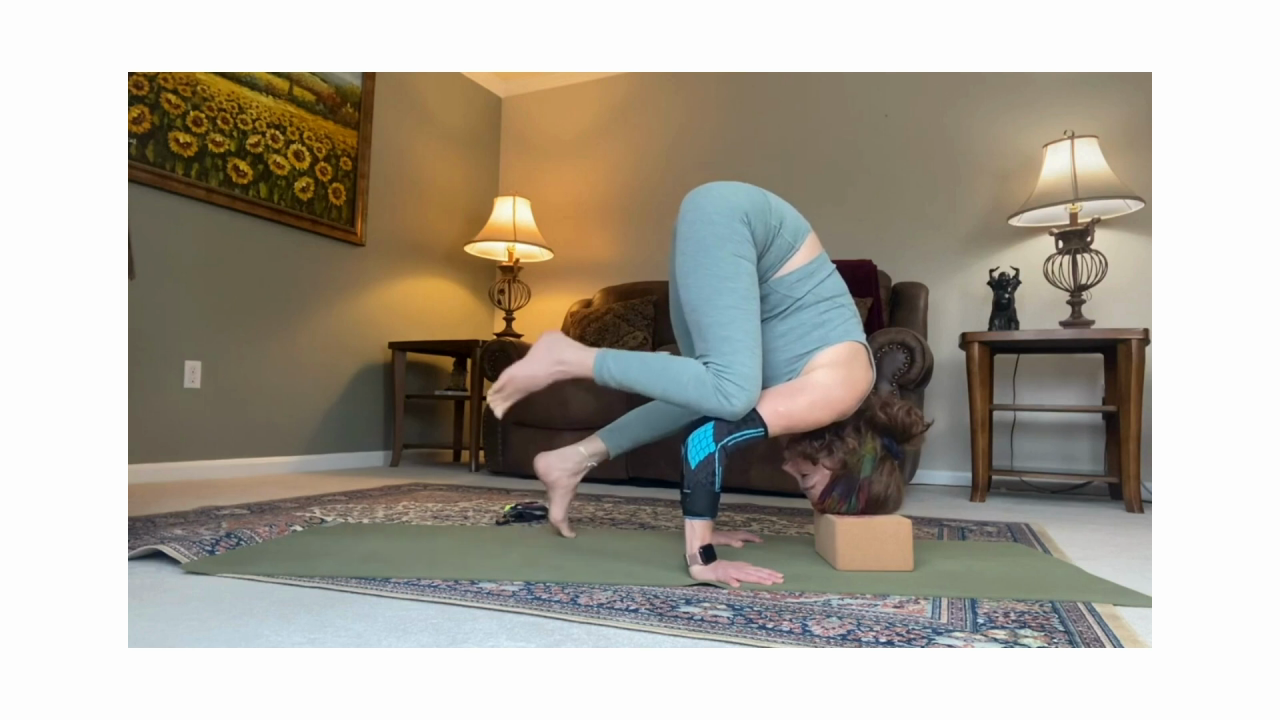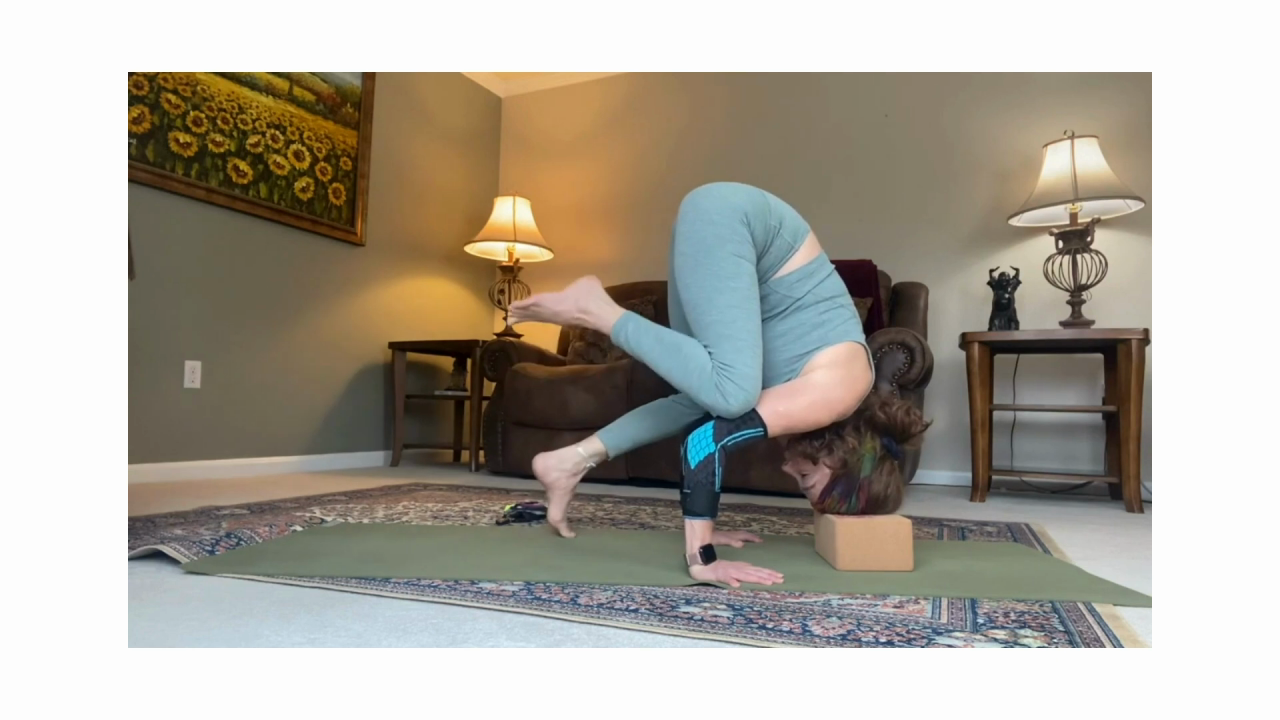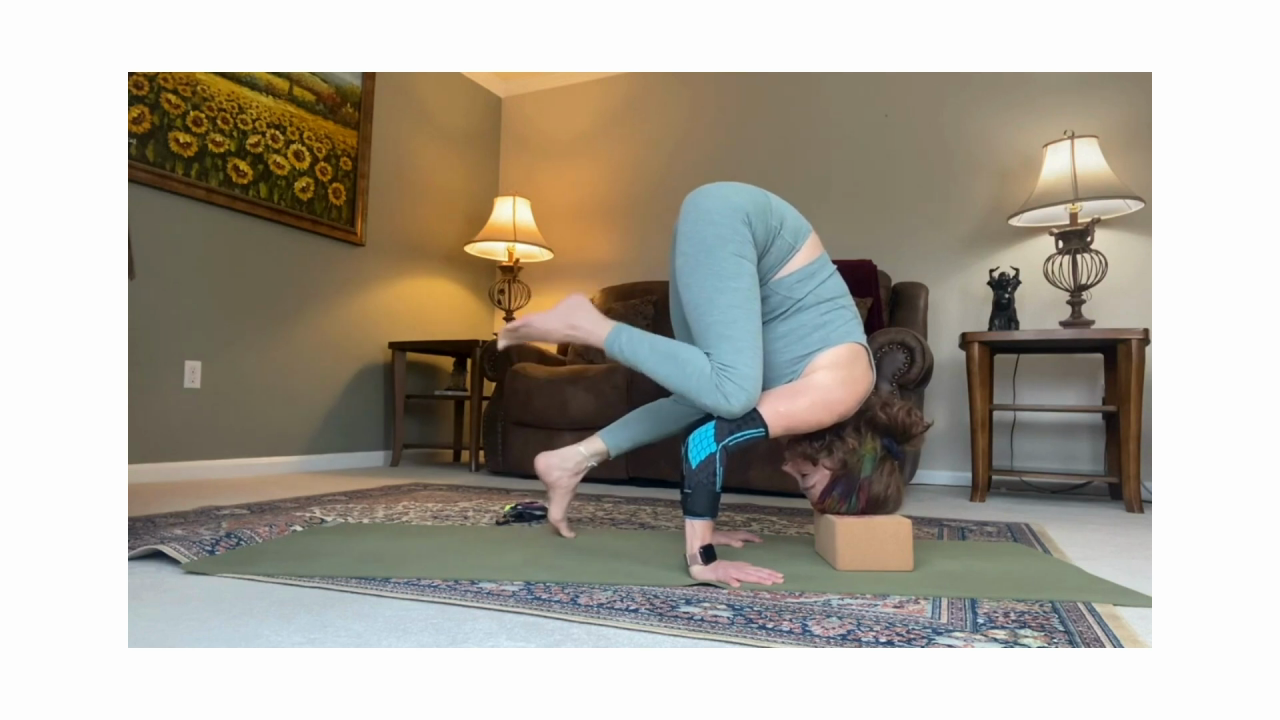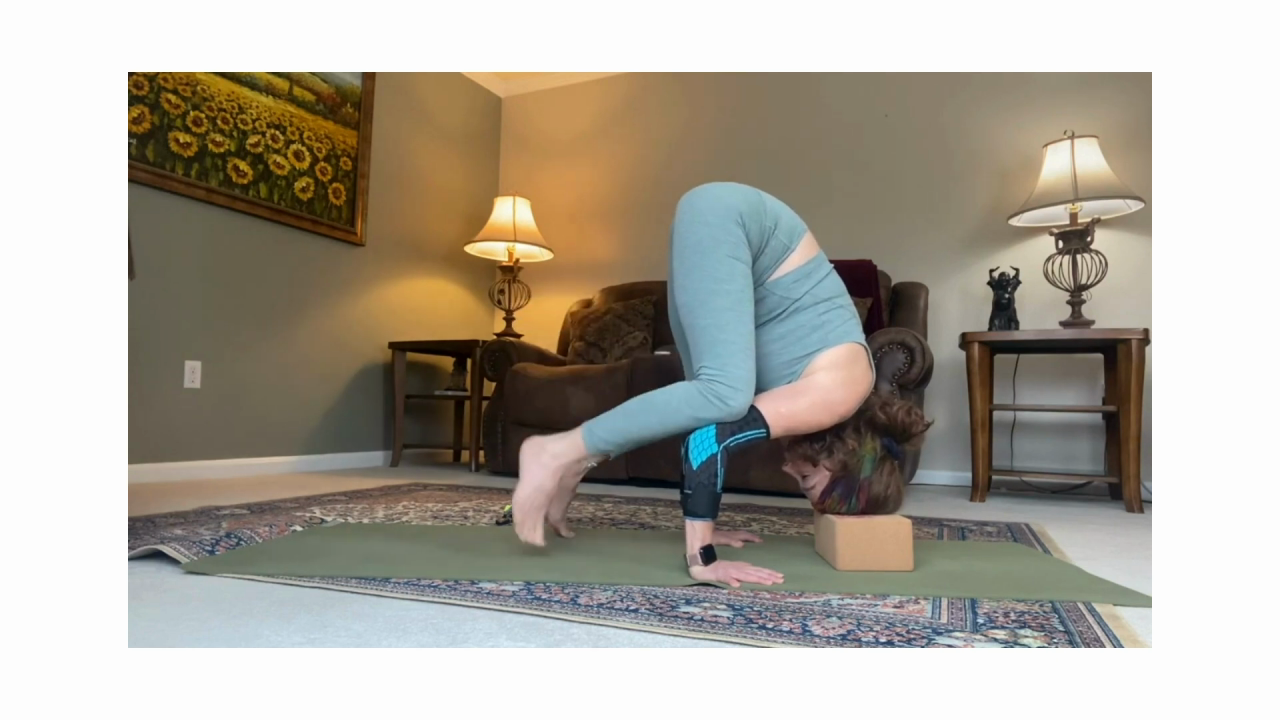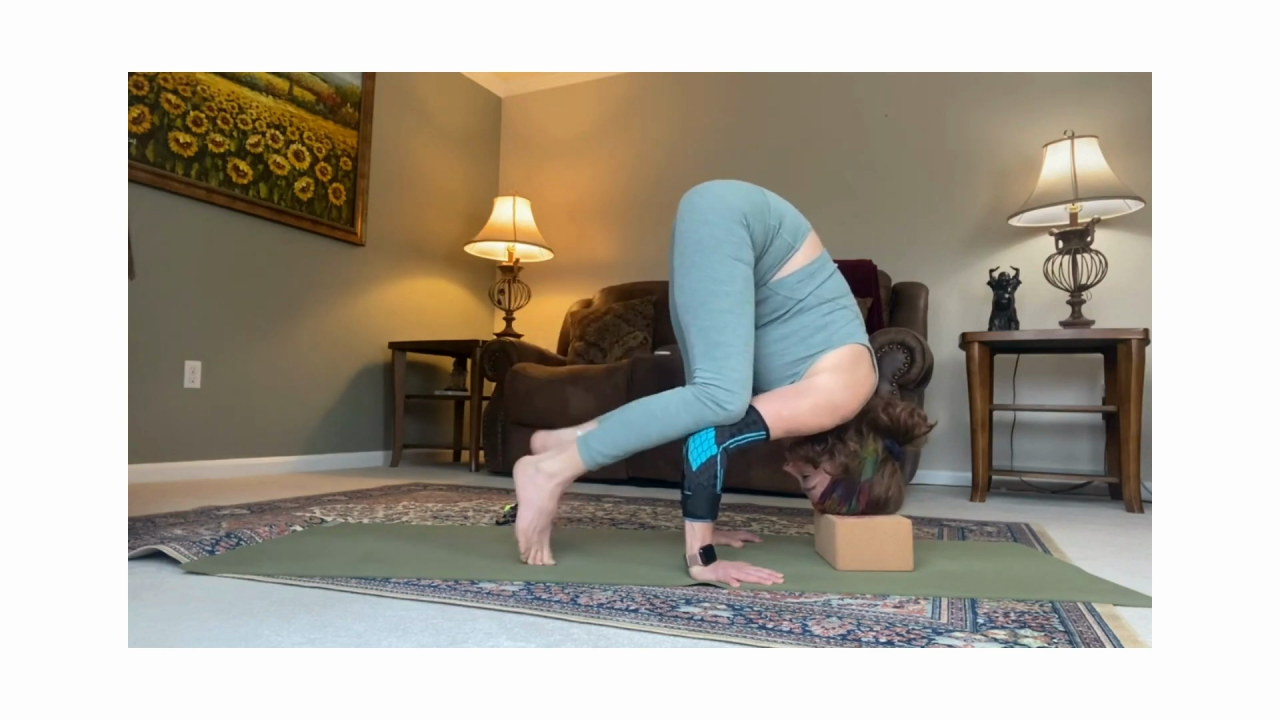
dt=0.4s
person 1, frame 1
left shoulder: (843, 383)
right shoulder: (838, 392)
right elbow: (711, 440)
left wrist: (704, 531)
right wrist: (701, 559)
left hip: (734, 223)
left knee: (707, 396)
right knee: (729, 396)
left ankle: (573, 461)
right ankle: (567, 358)
person 1, frame 2
left shoulder: (838, 383)
right shoulder: (836, 393)
right elbow: (710, 441)
left wrist: (703, 528)
right wrist: (701, 560)
left hip: (733, 226)
left knee: (709, 397)
right knee: (729, 394)
left ankle: (572, 462)
right ankle: (595, 312)
person 1, frame 3
left shoulder: (840, 384)
right shoulder: (838, 394)
right elbow: (713, 440)
left wrist: (703, 529)
right wrist: (701, 560)
left hip: (735, 225)
right hip: (727, 217)
left knee: (710, 397)
right knee: (729, 394)
left ankle: (574, 461)
right ankle: (585, 325)
person 1, frame 4
left shoulder: (840, 384)
right shoulder: (836, 395)
right elbow: (712, 442)
left wrist: (703, 527)
right wrist: (701, 560)
left hip: (737, 226)
right hip: (723, 216)
left knee: (712, 399)
right knee: (724, 398)
left ankle: (578, 459)
right ankle: (559, 452)
person 1, frame 5
left shoulder: (844, 383)
right shoulder: (839, 397)
right elbow: (715, 440)
left wrist: (703, 527)
right wrist: (700, 559)
left hip: (735, 223)
left knee: (711, 400)
right knee: (720, 400)
left ankle: (565, 444)
right ankle: (551, 471)
